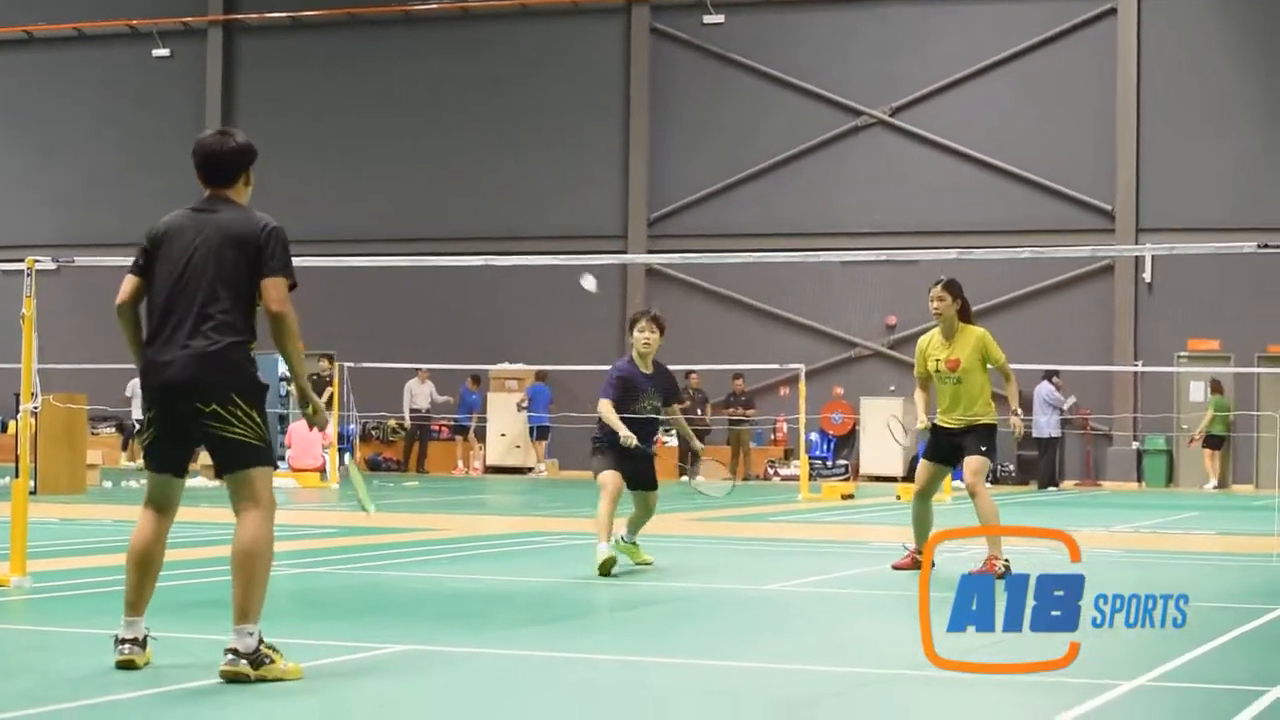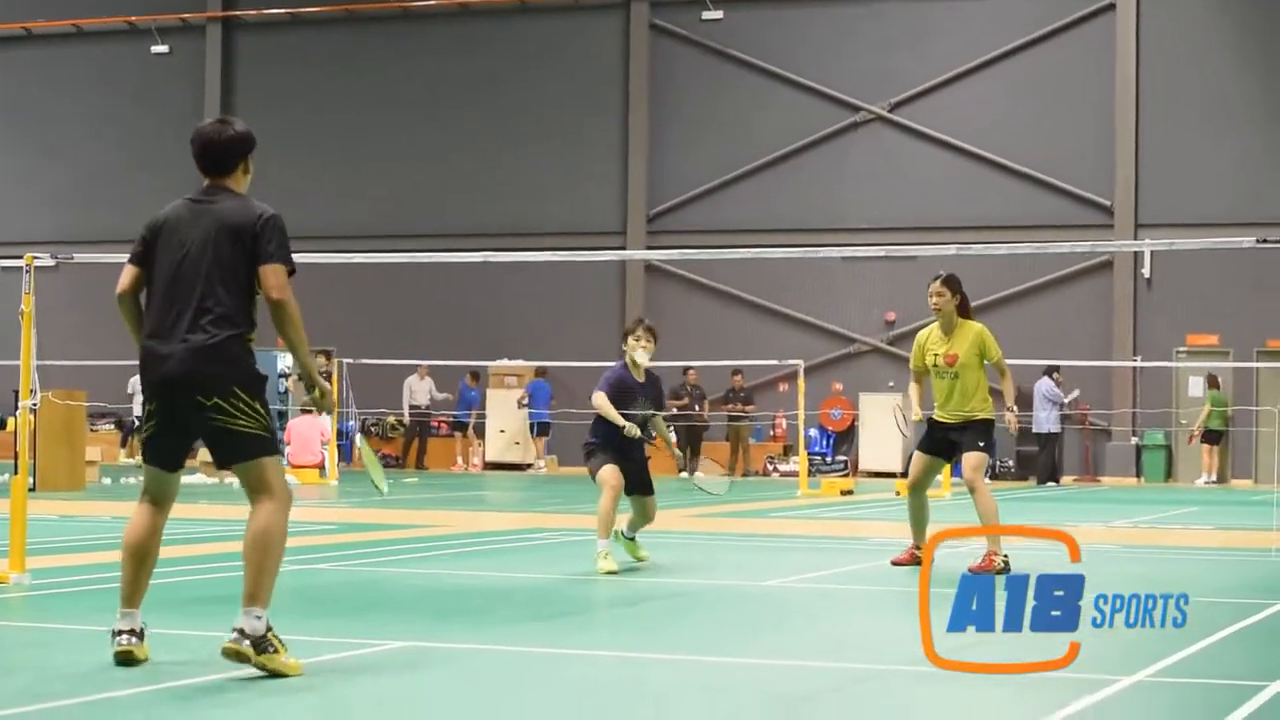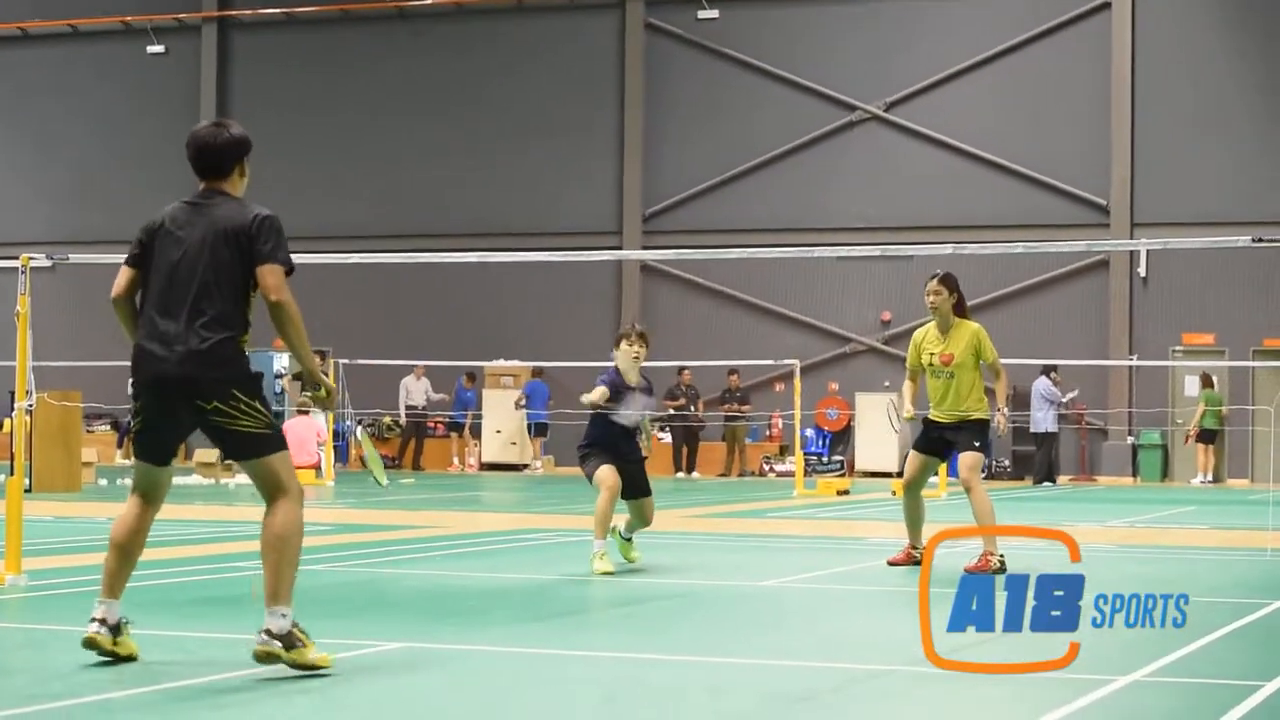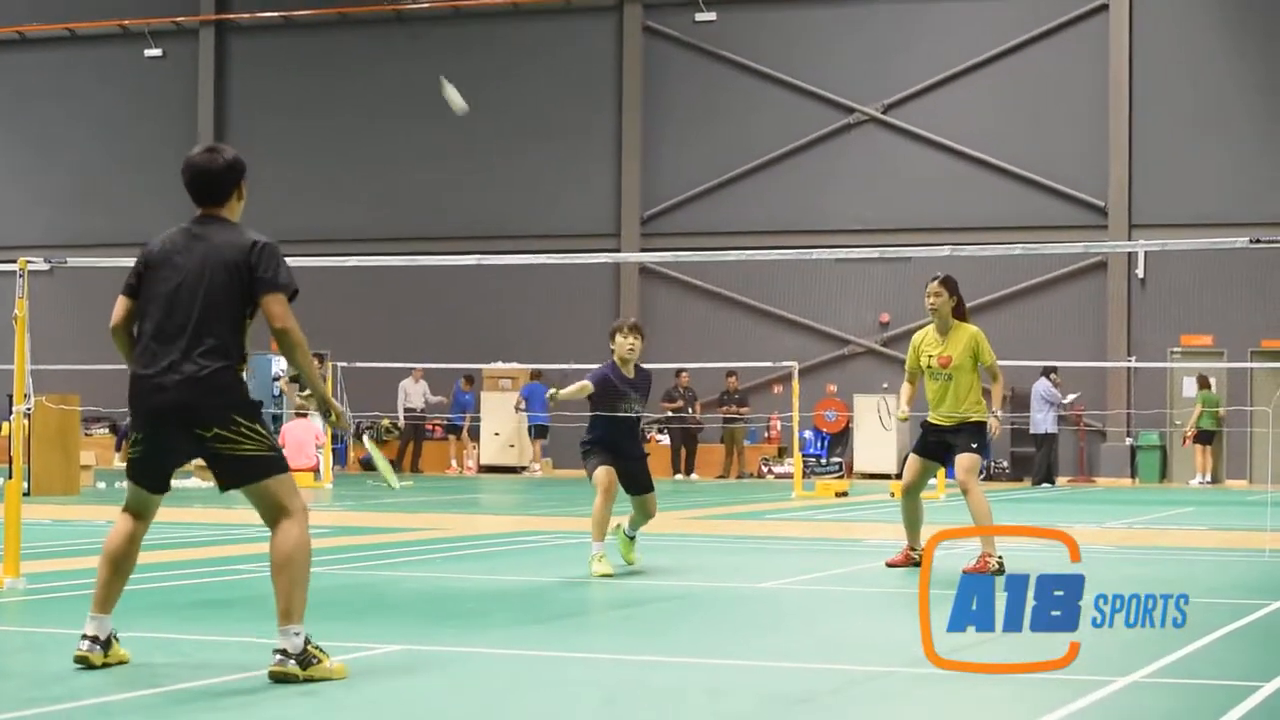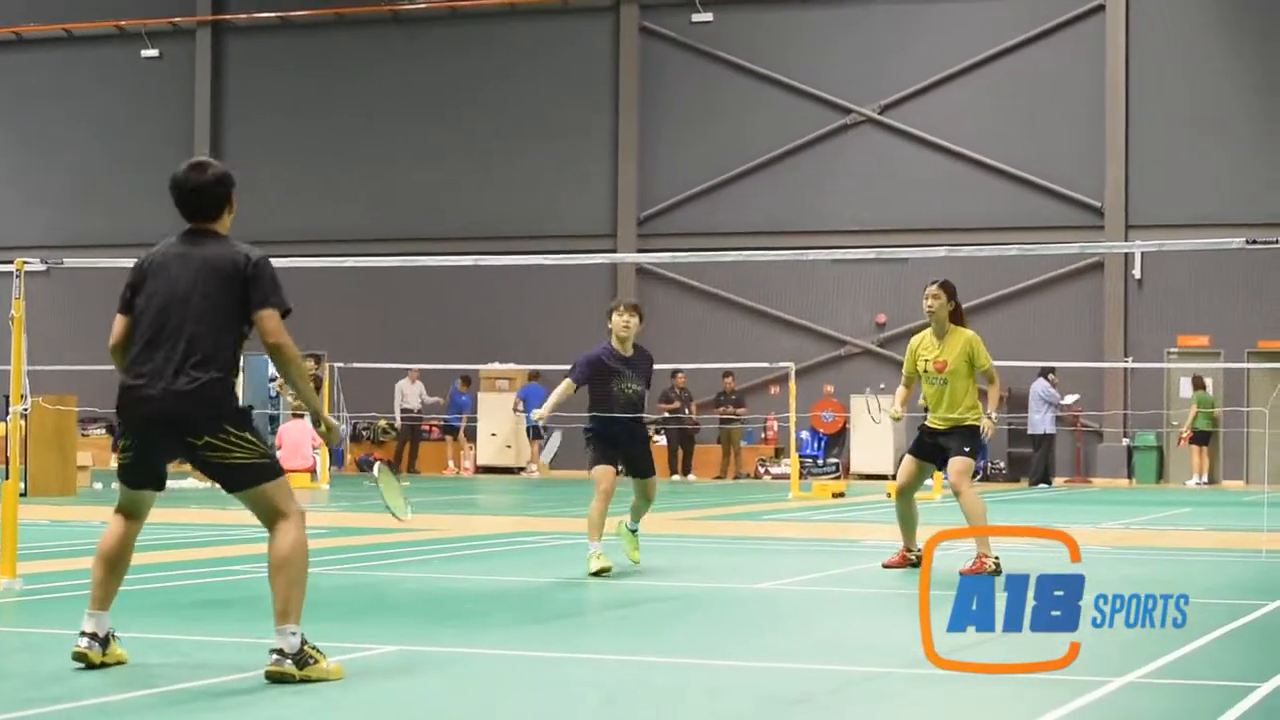
dt=0.1s
person 1, frame 1
left shoulder: (165, 227)
right shoulder: (262, 230)
left elbow: (124, 302)
right elbow: (277, 309)
right wrist: (306, 387)
left hip: (162, 378)
right hip: (222, 377)
left knee: (158, 505)
right knee: (255, 507)
left ankle: (130, 636)
right ankle: (243, 645)
person 1, frame 2
left shoulder: (165, 219)
right shoulder: (259, 219)
left elbow: (125, 292)
right elbow: (277, 296)
right wrist: (312, 374)
left hip: (162, 370)
right hip: (222, 368)
left knee: (154, 499)
right knee: (270, 495)
left ankle: (127, 628)
right ankle: (251, 629)
person 1, frame 3
left shoulder: (162, 221)
right shoulder: (257, 222)
left elbow: (121, 295)
right elbow: (276, 297)
right wrist: (314, 372)
left hip: (155, 374)
right hip: (218, 372)
left knee: (145, 494)
right knee: (285, 492)
left ankle: (105, 621)
right ankle: (278, 629)
person 1, frame 4
left shoulder: (158, 247)
right shoulder: (254, 248)
left elbow: (119, 325)
right elbow: (282, 325)
right wrist: (322, 394)
left hip: (151, 400)
right hip: (215, 399)
left knee: (136, 511)
right knee: (289, 513)
left ankle: (95, 635)
right ankle: (292, 647)
person 1, frame 5
left shoulder: (149, 262)
right shoulder: (247, 263)
left elbow: (117, 343)
right elbow: (276, 342)
right wrist: (316, 410)
left hip: (140, 408)
right hip: (207, 411)
left knee: (129, 511)
right knee: (285, 516)
left ankle: (93, 634)
right ankle: (288, 647)
person 2, frame 1
left shoulder: (979, 337)
right shoulder: (925, 343)
left elbow: (1008, 375)
right elbow: (921, 387)
left wrist: (1015, 411)
right wrist: (921, 415)
left hip: (979, 424)
right hip: (944, 426)
left knee: (973, 483)
right knee: (921, 490)
left ankle: (997, 559)
right ankle: (919, 553)
person 2, frame 2
left shoulder: (977, 332)
right shoulder: (923, 337)
left elbow: (1004, 371)
right elbow: (916, 380)
left wrist: (1010, 408)
right wrist: (916, 407)
left hip: (976, 420)
right hip: (941, 421)
left knee: (972, 479)
right knee: (914, 484)
left ankle: (996, 556)
right ankle: (918, 548)
person 2, frame 3
left shoulder: (974, 332)
right shoulder: (920, 336)
left elbow: (999, 373)
right elbow: (911, 378)
left wrist: (1001, 409)
right wrist: (908, 403)
left hip: (972, 420)
right hip: (937, 421)
left knee: (969, 479)
right knee: (910, 483)
left ankle: (992, 555)
right ankle: (915, 548)
person 2, frame 4
left shoulder: (972, 335)
right shoulder: (919, 338)
left elbow: (996, 377)
right elbow: (910, 381)
left wrist: (995, 412)
right wrist: (904, 405)
left hip: (970, 423)
right hip: (935, 424)
left knee: (966, 481)
right knee: (909, 486)
left ankle: (991, 557)
right ankle: (914, 550)
person 2, frame 5
left shoulder: (968, 339)
right shoulder: (917, 343)
left elbow: (993, 381)
right elbow: (906, 385)
left wrist: (989, 415)
right wrist: (898, 407)
left hip: (966, 426)
right hip: (932, 427)
left knee: (958, 485)
right knee: (902, 488)
left ankle: (987, 557)
right ankle: (910, 551)
person 3, frame 1
left shoulder: (665, 375)
right shoulder: (621, 372)
left elbow: (672, 410)
right elbow: (604, 406)
left wrist: (692, 439)
right wrist: (622, 430)
left hip: (641, 449)
right hip: (610, 444)
left knee: (647, 506)
right knee: (611, 489)
left ankle: (627, 540)
right ankle: (604, 551)
person 3, frame 2
left shoulder: (653, 383)
right shoulder: (616, 376)
right elbow: (598, 400)
left wrist: (671, 447)
right wrist: (622, 422)
left hip: (634, 453)
right hip: (602, 447)
left knee: (647, 514)
right knee: (614, 484)
left ankle: (626, 535)
right ankle: (603, 551)
person 3, frame 3
left shoulder: (646, 386)
right shoulder: (611, 380)
right elbow: (598, 393)
left wrist: (646, 442)
right wrist: (593, 399)
left hip: (630, 455)
right hip: (596, 450)
left knee: (645, 516)
right knee: (611, 485)
left ankle: (622, 533)
right ankle: (599, 553)
person 3, frame 4
left shoulder: (645, 377)
right shoulder: (604, 375)
right elbow: (583, 387)
right wrist: (561, 393)
left hip: (630, 451)
right hip: (600, 448)
left knee: (648, 510)
right knee: (608, 487)
left ankle: (627, 533)
right ankle: (597, 555)
person 3, frame 5
left shoulder: (645, 358)
right shoulder: (596, 358)
right elbow: (568, 385)
left wrist: (645, 420)
right wrist: (545, 409)
left hip: (636, 436)
right hip: (602, 436)
left knee: (648, 494)
right knee: (605, 486)
left ankle: (629, 528)
right ankle: (595, 553)
